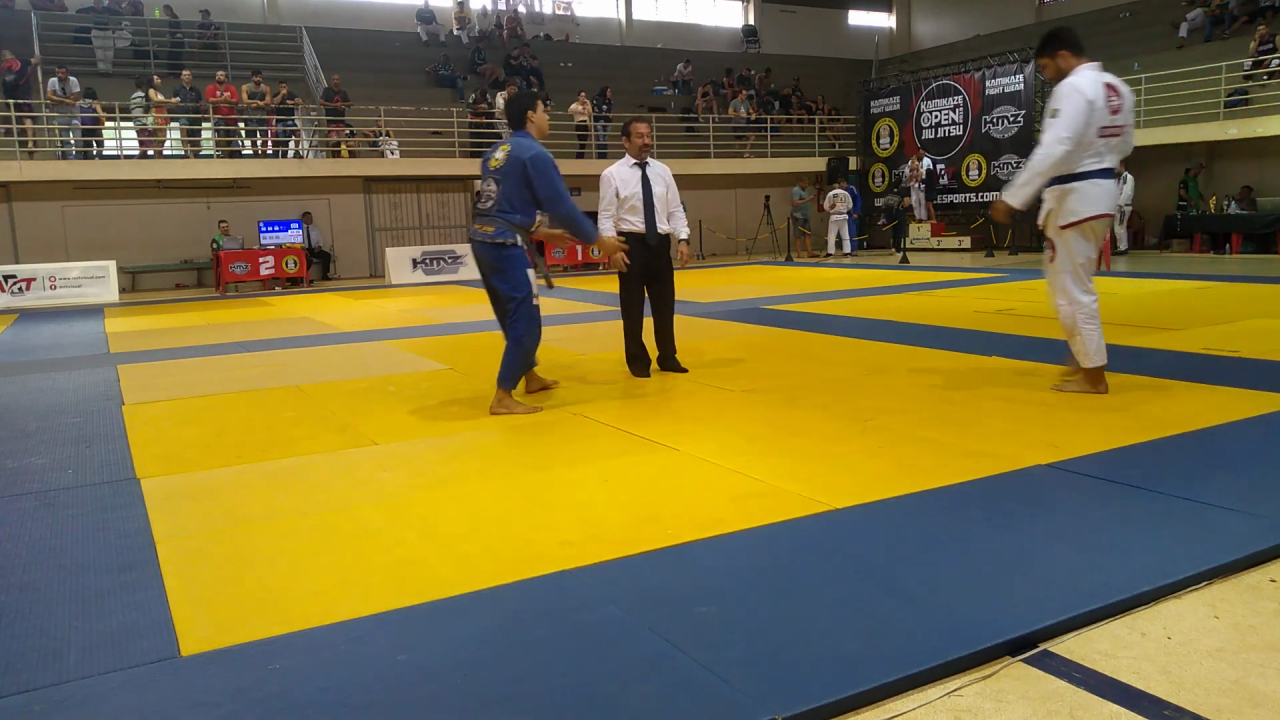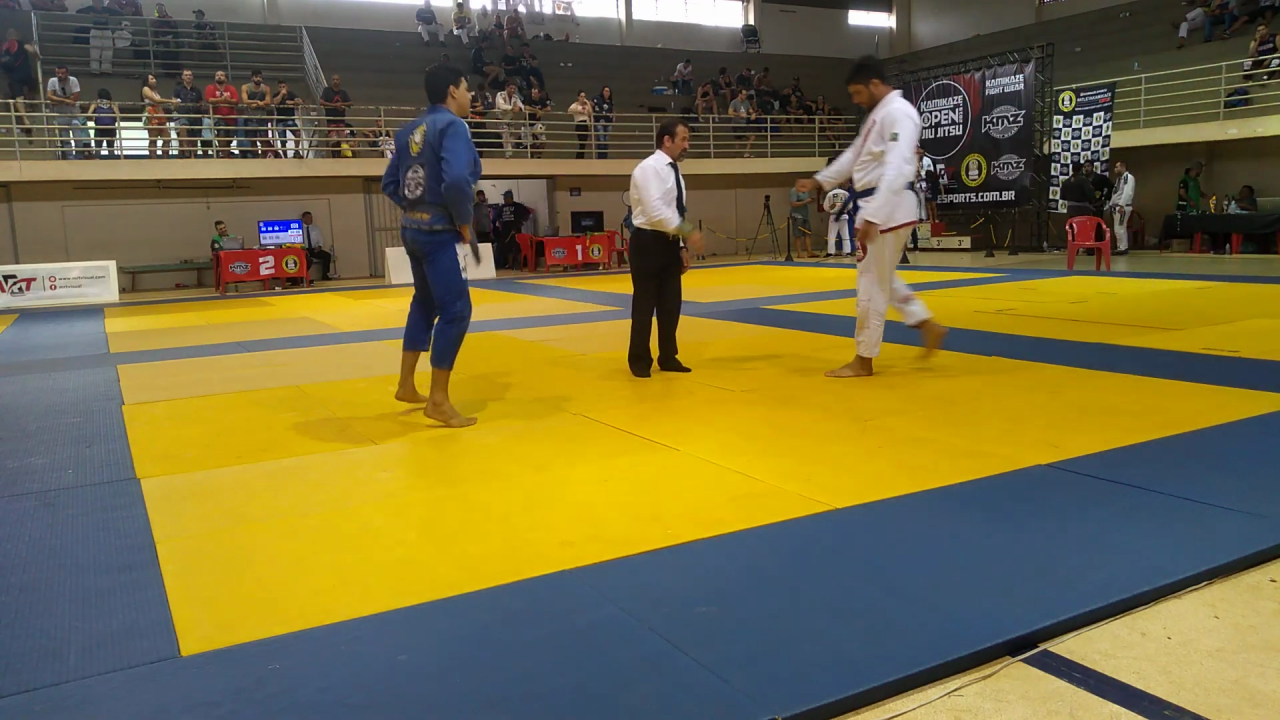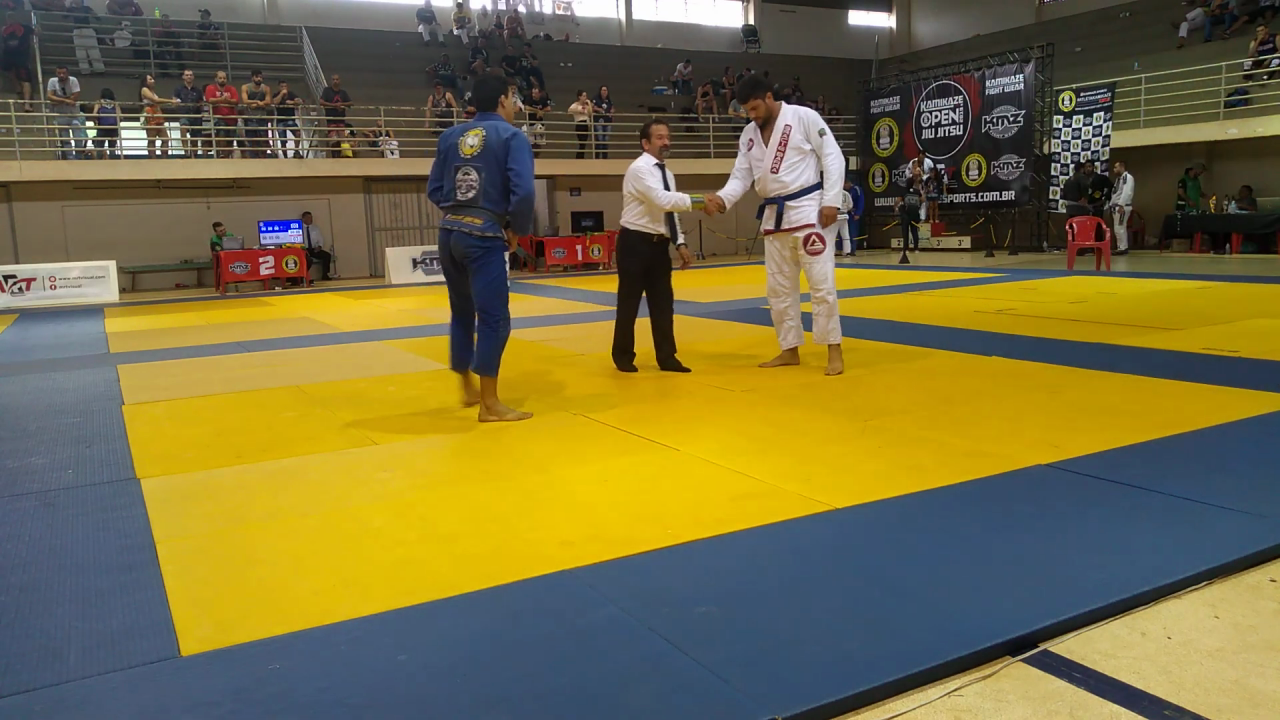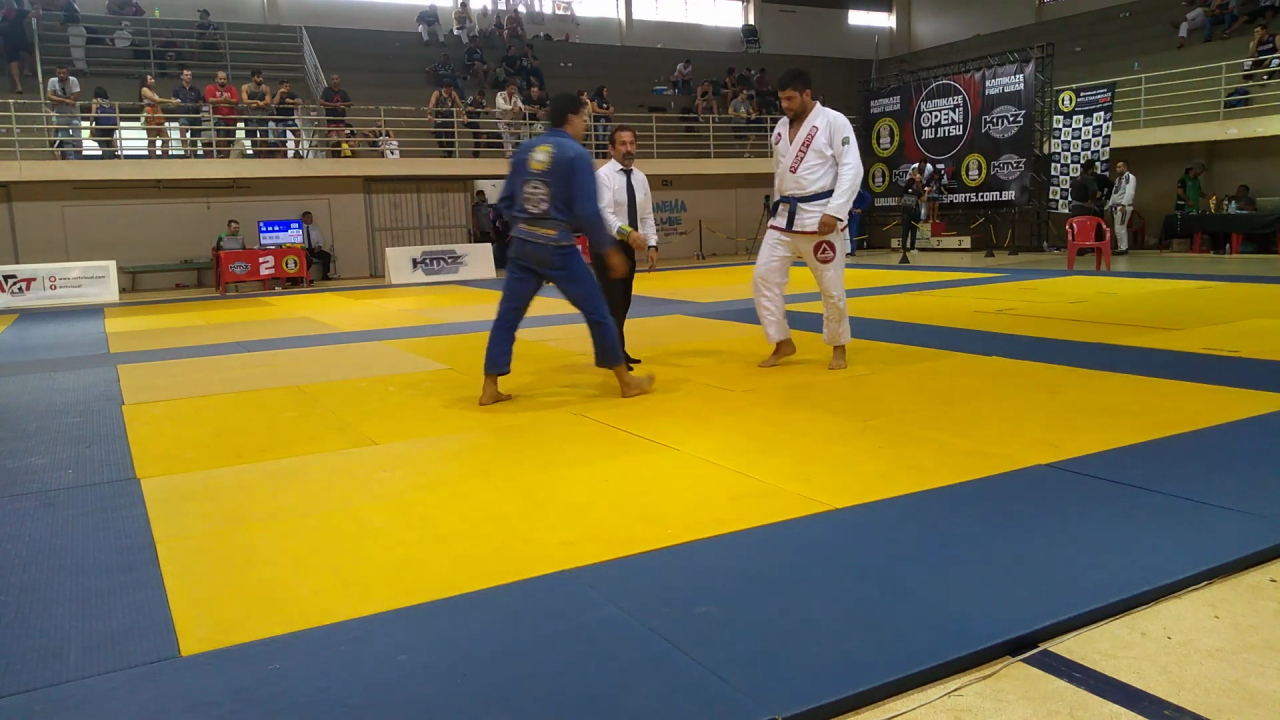
dt=1s
person 1, frame 1
left shoulder: (494, 152)
right shoulder: (534, 154)
right elbow: (561, 207)
left wrist: (536, 233)
right wrist: (598, 240)
left hip: (481, 240)
right hip: (504, 244)
left knee: (512, 316)
right knee: (526, 322)
left ankle: (530, 377)
right ankle: (503, 397)
person 1, frame 2
left shoulder: (410, 130)
right shoulder: (453, 126)
left elbow: (390, 184)
right elbow: (457, 180)
left wrist: (415, 211)
right wrist: (464, 221)
left hip: (411, 228)
right hip: (439, 231)
left knee: (426, 301)
right knee: (455, 309)
left ankle: (407, 383)
right ankle: (438, 400)
person 1, frame 3
left shoulder: (451, 136)
right shoulder: (511, 136)
left elbow: (434, 190)
right elbow: (524, 192)
right wrist: (517, 230)
left hip: (449, 232)
right hip: (484, 236)
left knee: (462, 311)
right knee: (494, 318)
left ankle: (468, 387)
right ankle: (490, 404)
person 1, frame 4
left shoulder: (525, 151)
right shoulder: (576, 154)
left elbow: (506, 202)
right elbow: (588, 211)
right wrist: (609, 250)
left hip: (522, 242)
right hip: (557, 245)
left knee: (508, 314)
right knee: (597, 311)
left ankle: (490, 388)
right ankle: (625, 380)
person 2, frame 1
left shoulder: (1072, 88)
right shoulder: (1118, 88)
left elbow: (1053, 150)
right elbow: (1122, 144)
left wrist: (1011, 197)
left hip: (1074, 196)
right hip: (1101, 190)
left knee: (1074, 287)
right knee: (1066, 279)
left ankle: (1094, 374)
right ankle: (1086, 357)
person 2, frame 2
left shoulder: (898, 113)
right shoulder: (879, 113)
left elbow: (899, 169)
right elbow: (856, 155)
left wrist: (873, 216)
right wrist: (821, 180)
left hip: (888, 209)
right hip: (880, 209)
left knee: (871, 285)
right knee: (883, 280)
left ankle: (865, 360)
right ankle: (928, 326)
person 2, frame 3
left shoulder: (804, 117)
right shoulder: (749, 134)
left elbow: (833, 157)
right elbow: (741, 176)
left wrist: (831, 201)
right wrist: (722, 198)
left hip: (808, 210)
right hip: (774, 216)
left knee: (821, 282)
right knee: (779, 287)
left ankle: (834, 351)
right ankle: (790, 350)
person 2, frame 4
left shoulder: (834, 121)
right shoulder: (782, 127)
left elbow: (852, 169)
left wrist: (835, 211)
right wrist: (776, 211)
left hip: (819, 216)
right hip: (785, 216)
left knee: (831, 287)
right knee: (764, 278)
left ankle: (838, 349)
right ankle: (782, 343)
person 3, frame 1
left shoulder: (662, 171)
right shoulder: (613, 175)
left elbow: (675, 210)
right elbow: (606, 216)
left wrist: (682, 239)
left hip: (660, 243)
right hip: (631, 245)
left knee: (664, 303)
right knee: (633, 306)
left ankle: (668, 357)
right ankle: (638, 360)
person 3, frame 2
left shoulder: (674, 171)
right shoulder: (650, 168)
right elbow: (655, 211)
left wrist: (681, 246)
right wrist: (687, 231)
left hip: (670, 244)
right hip: (648, 243)
left knee: (670, 303)
right knee: (645, 302)
left ankle: (668, 356)
right ankle: (640, 359)
person 3, frame 3
left shoulder: (666, 174)
right shoulder: (639, 169)
left elbow: (671, 212)
right elbow: (663, 201)
left wrist: (680, 243)
right wrist: (698, 201)
left hip: (659, 245)
right hip: (635, 244)
left knee: (663, 302)
right knee: (629, 302)
left ankle: (666, 357)
right ankle: (623, 355)
person 3, frame 4
left shoulder: (640, 178)
right shoulder: (603, 176)
left elbow: (647, 216)
right elbow: (604, 216)
left wrist: (651, 245)
right wrist: (630, 234)
left hip: (627, 246)
left knee: (623, 301)
right knee: (613, 301)
